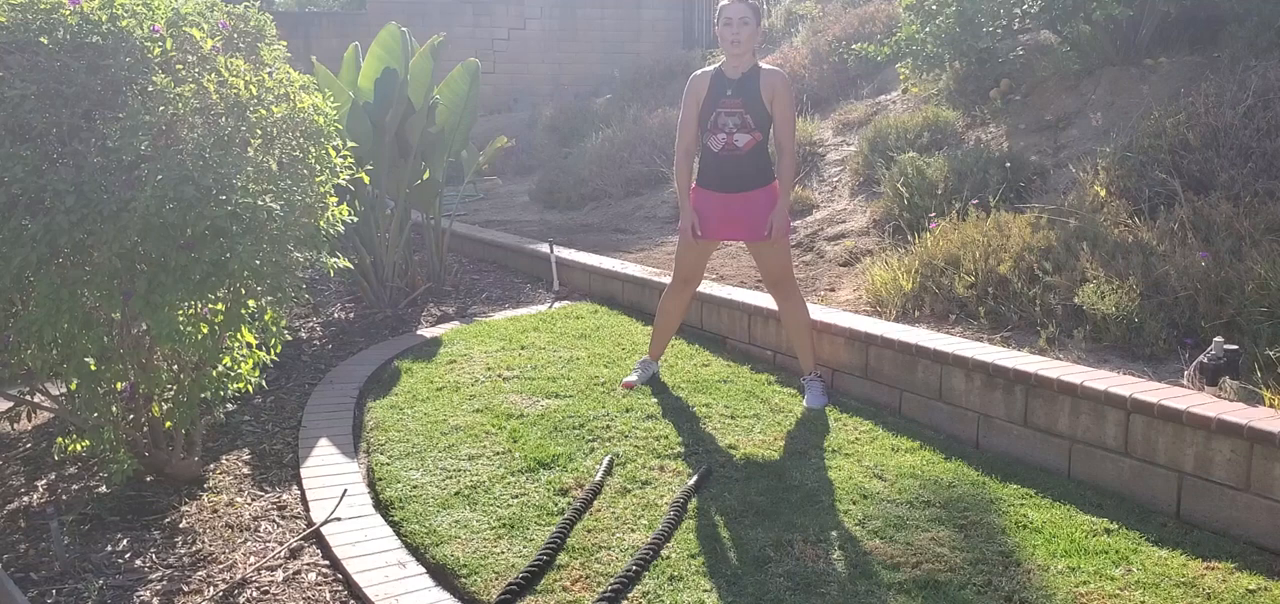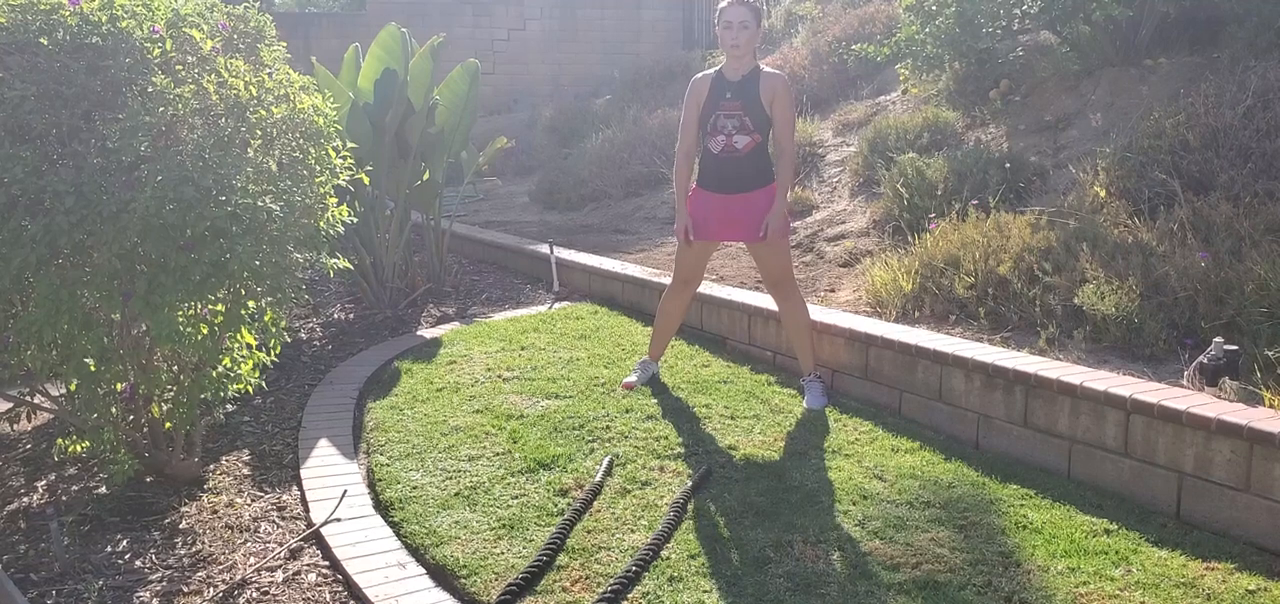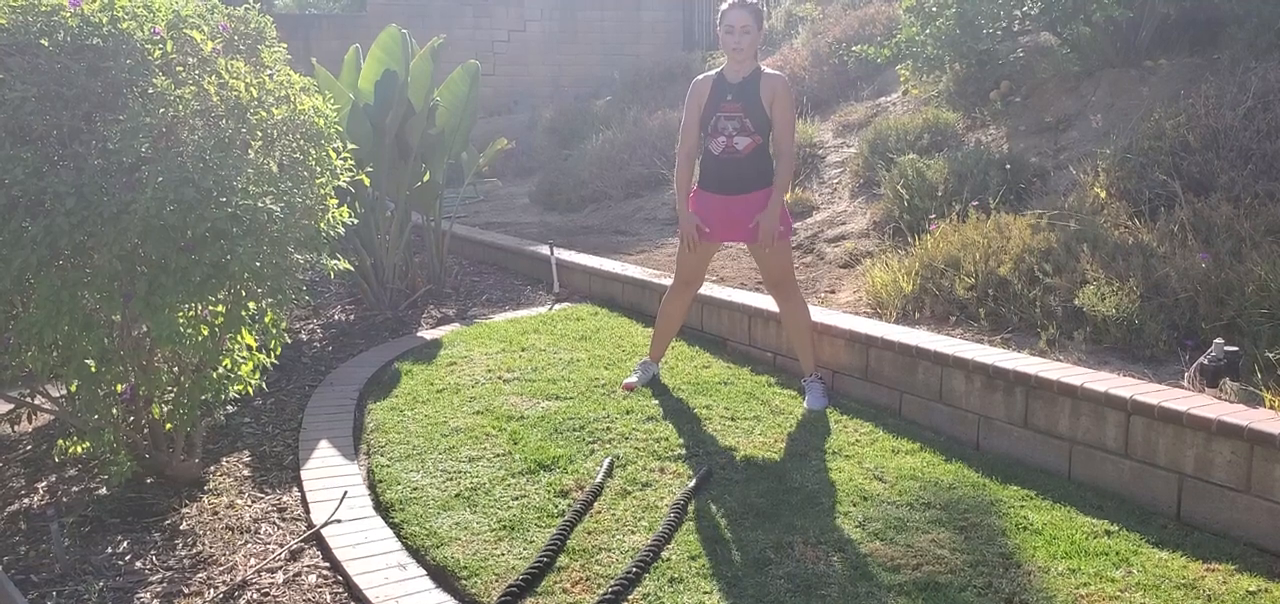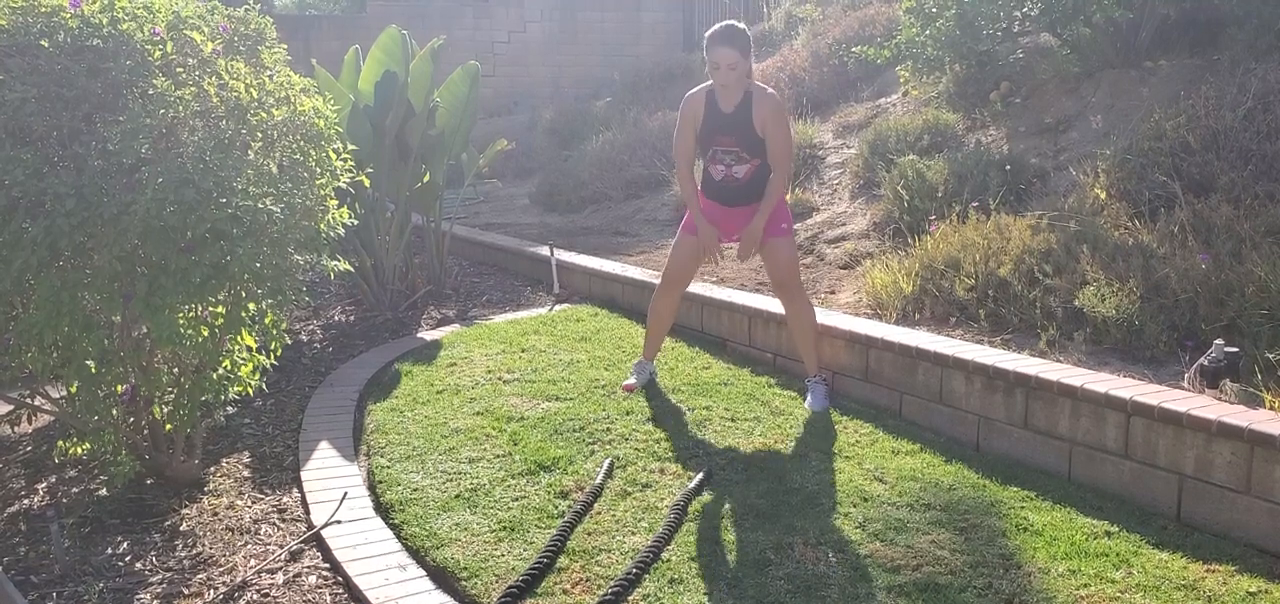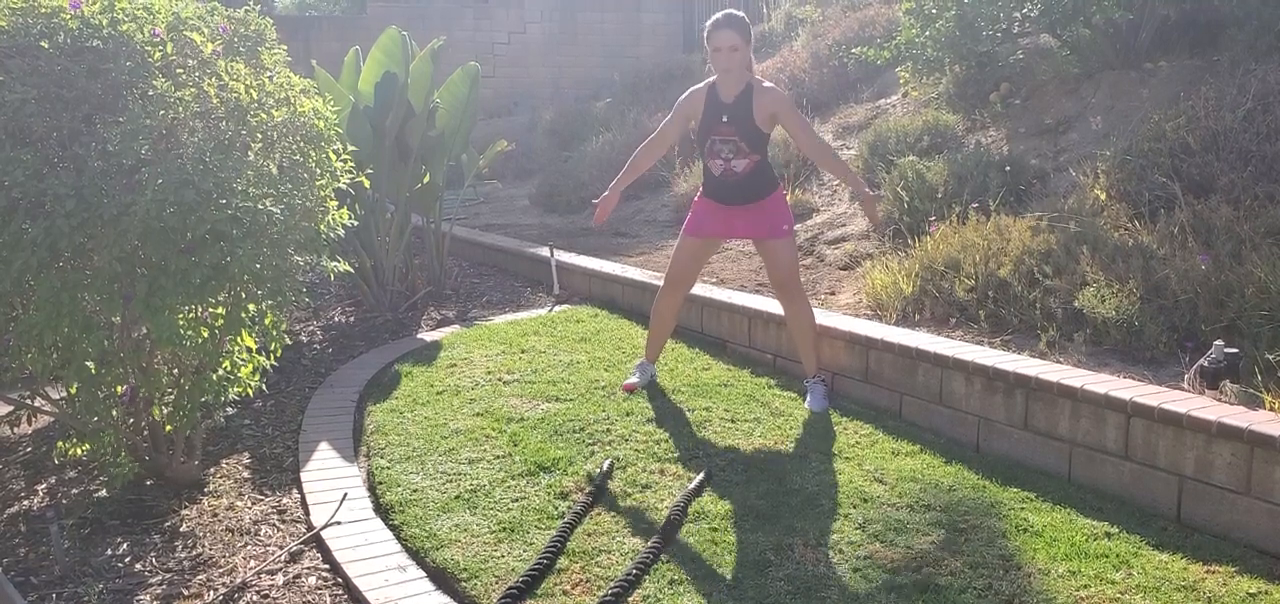
dt=0.7s
person 1, frame 1
left shoulder: (774, 81)
right shoulder: (700, 82)
left elbow: (787, 149)
right elbow: (684, 149)
left wrist: (782, 206)
right wrist: (685, 207)
left hip: (758, 198)
right hip: (708, 197)
left knee: (783, 286)
right knee: (682, 282)
left ankle: (811, 376)
right ankle: (650, 361)
person 1, frame 2
left shoulder: (773, 83)
right shoulder: (701, 84)
left elbow: (786, 151)
right elbow: (685, 151)
left wrist: (779, 208)
right wrist: (680, 209)
left hip: (758, 199)
right hip: (707, 199)
left knee: (783, 286)
right knee: (682, 283)
left ankle: (811, 376)
right ankle: (650, 361)
person 1, frame 3
left shoulder: (774, 85)
right shoulder: (702, 86)
left elbow: (785, 152)
right elbow: (687, 151)
left wrist: (773, 209)
right wrist: (683, 210)
left hip: (758, 200)
right hip: (708, 200)
left knee: (784, 287)
right knee: (683, 284)
left ankle: (812, 378)
right ankle: (650, 363)
person 1, frame 4
left shoulder: (768, 104)
right shoulder: (694, 103)
left elbow: (782, 170)
right elbow: (683, 168)
left wrist: (756, 228)
right wrist: (702, 225)
left hip: (762, 207)
right hip: (711, 205)
left knee: (789, 288)
right knee: (670, 284)
left ankle: (815, 378)
right ankle: (645, 363)
person 1, frame 5
left shoulder: (769, 98)
right shoulder: (696, 98)
left elbow: (813, 145)
right elbow: (656, 145)
left wrist: (860, 188)
right wrist: (614, 190)
left hip: (764, 204)
right hip: (712, 205)
left knee: (789, 290)
right knee: (673, 285)
left ankle: (814, 379)
right ankle: (647, 365)
